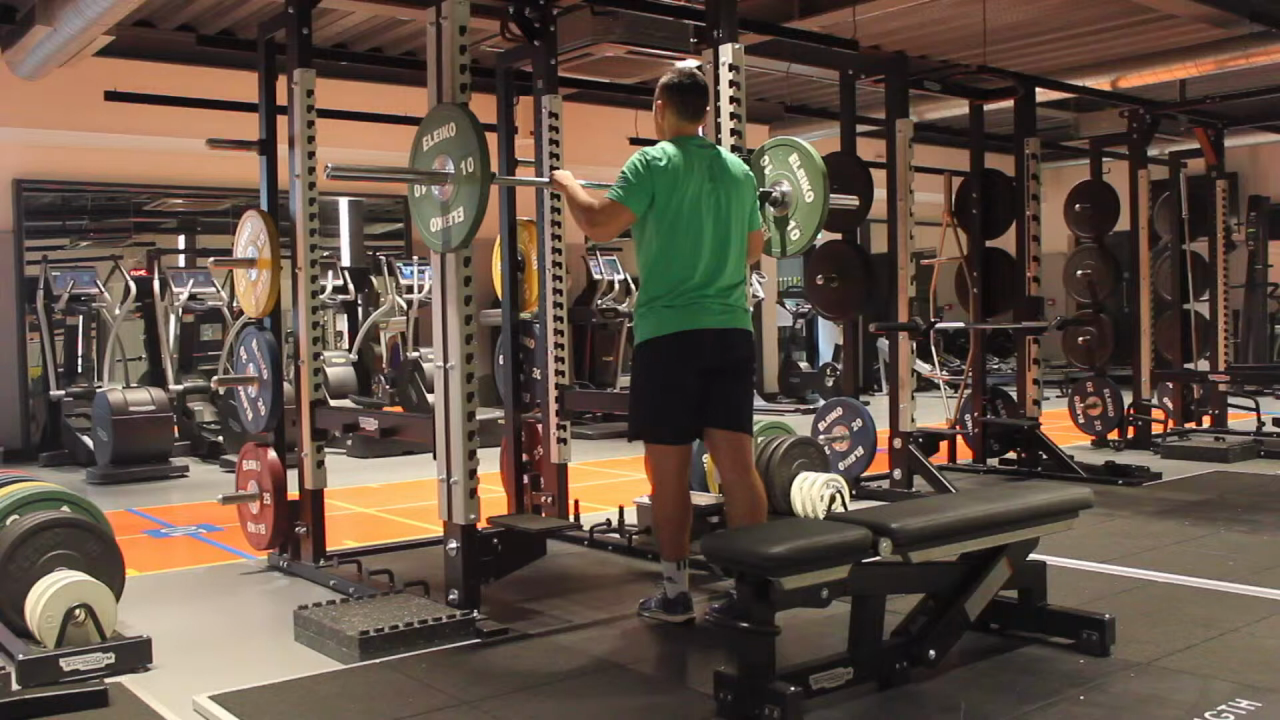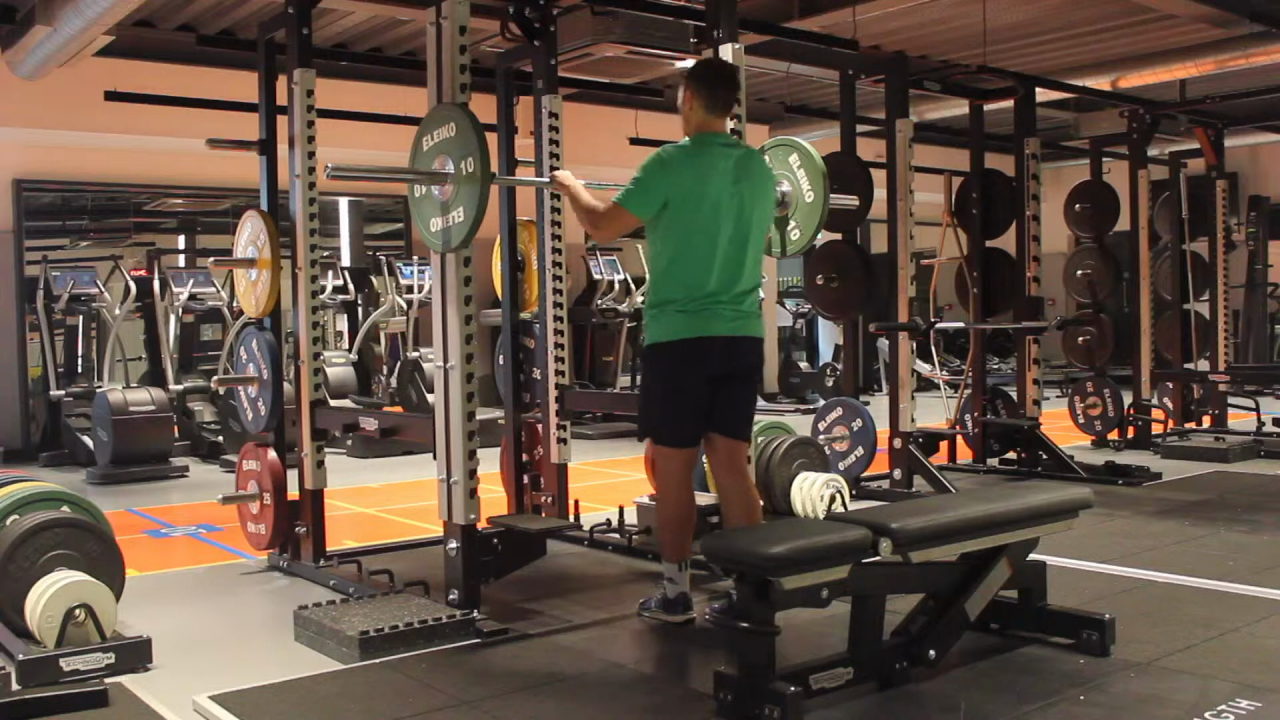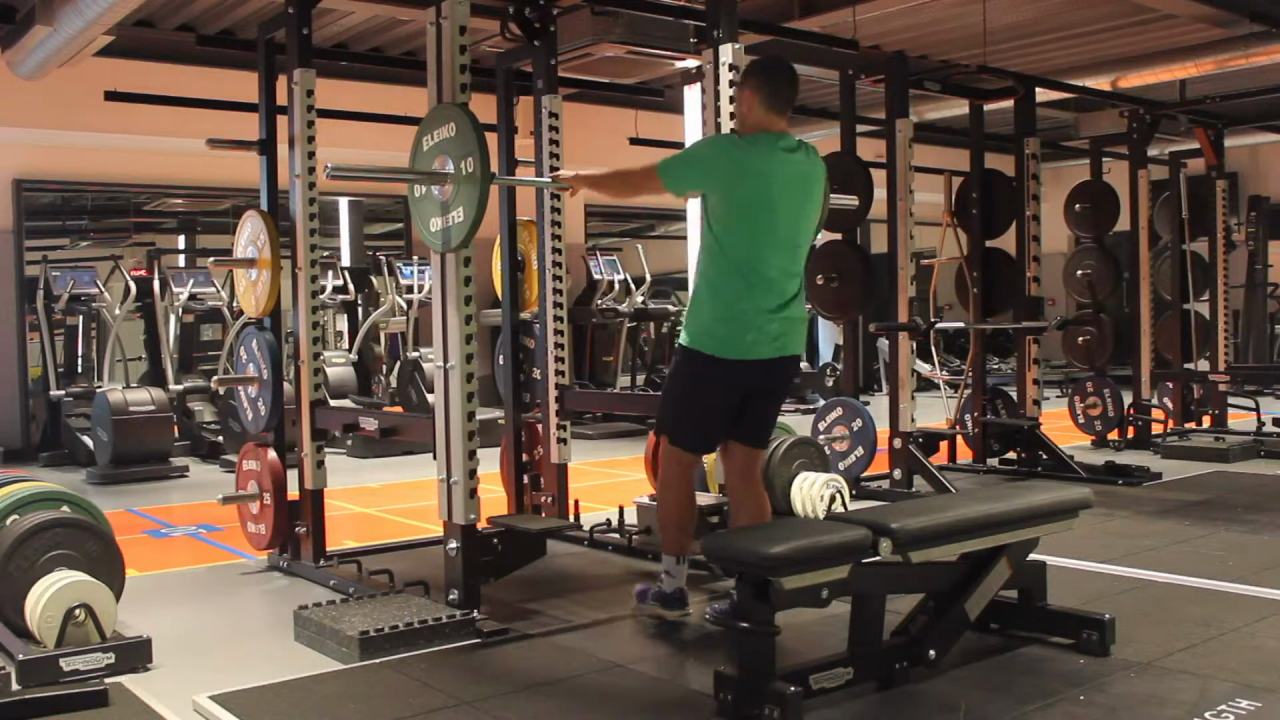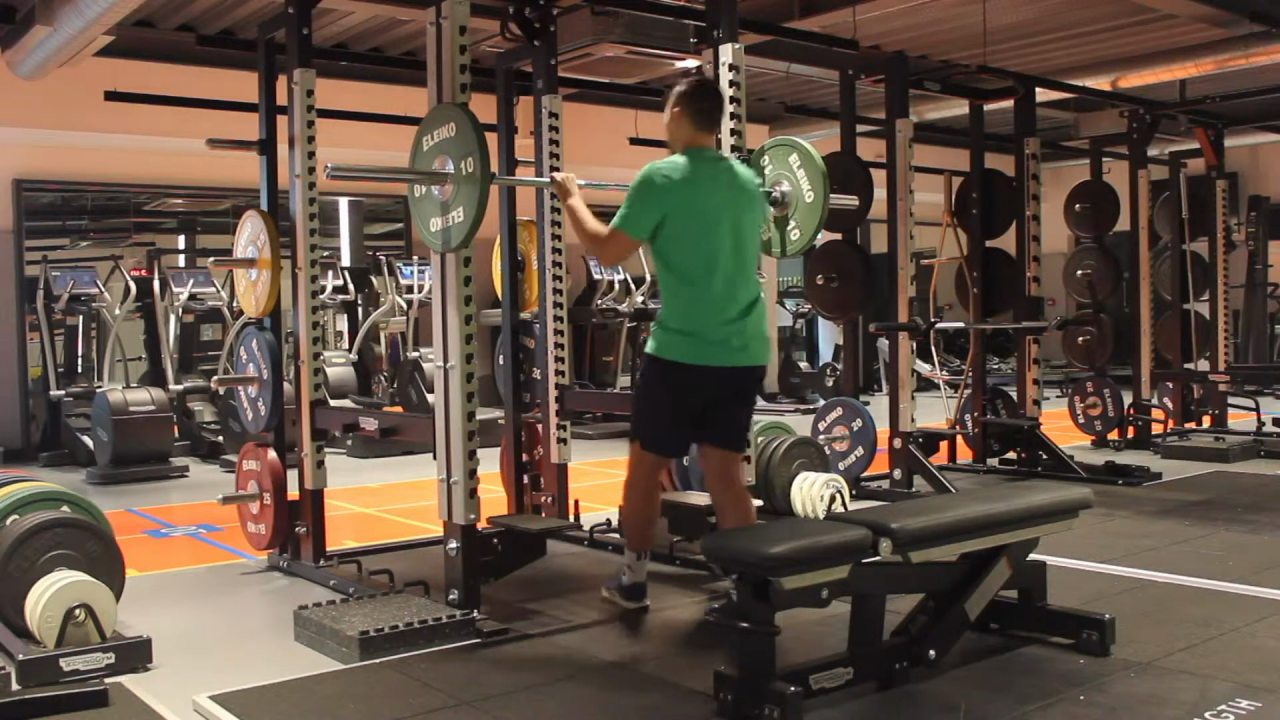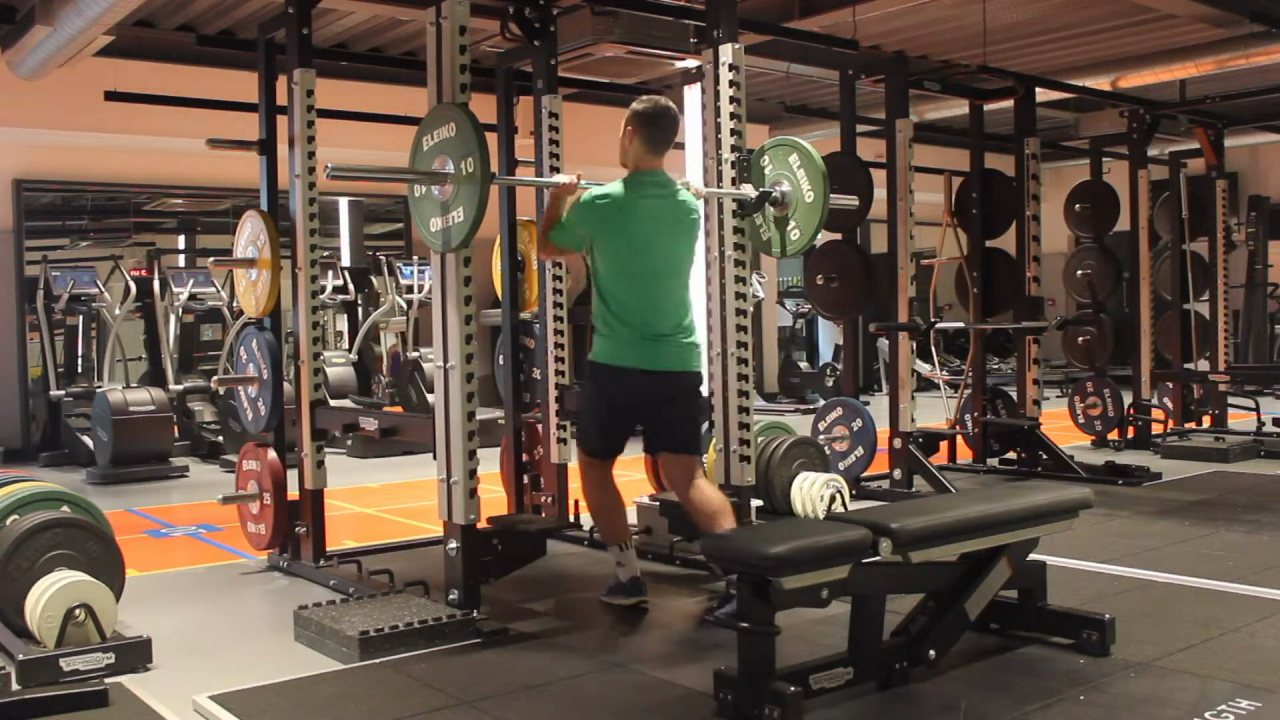
dt=0.4s
person 1, frame 1
left shoulder: (653, 162)
right shoulder: (739, 170)
left elbow: (599, 225)
left wrist: (568, 184)
left hip: (670, 333)
right hip: (732, 332)
left knee: (669, 468)
right knee: (737, 462)
left ankle: (675, 593)
person 1, frame 2
left shoulder: (674, 163)
right shoulder: (760, 169)
left elbow: (603, 226)
left wrist: (570, 185)
left hip: (680, 336)
right hip: (742, 336)
left knee: (673, 469)
right knee: (733, 468)
left ankle: (675, 593)
person 1, frame 3
left shoulder: (725, 154)
right shoulder: (814, 166)
left elbow: (635, 181)
left wrist: (579, 178)
left hip: (717, 344)
right hip: (779, 348)
left knee: (676, 463)
right knee: (745, 470)
left ankle: (671, 588)
person 1, frame 4
left shoulder: (661, 177)
right shoulder: (747, 181)
left elbow: (606, 252)
left wrist: (571, 199)
left hip: (682, 354)
right hip: (745, 354)
left knee: (646, 465)
right knee: (725, 476)
left ankle: (633, 580)
person 1, frame 5
left shoulder: (601, 204)
right shoulder: (688, 206)
left elbow: (550, 249)
left wrist: (558, 197)
left hip: (617, 363)
right hip: (680, 362)
left knee: (595, 469)
right knee: (687, 477)
left ankle: (628, 576)
